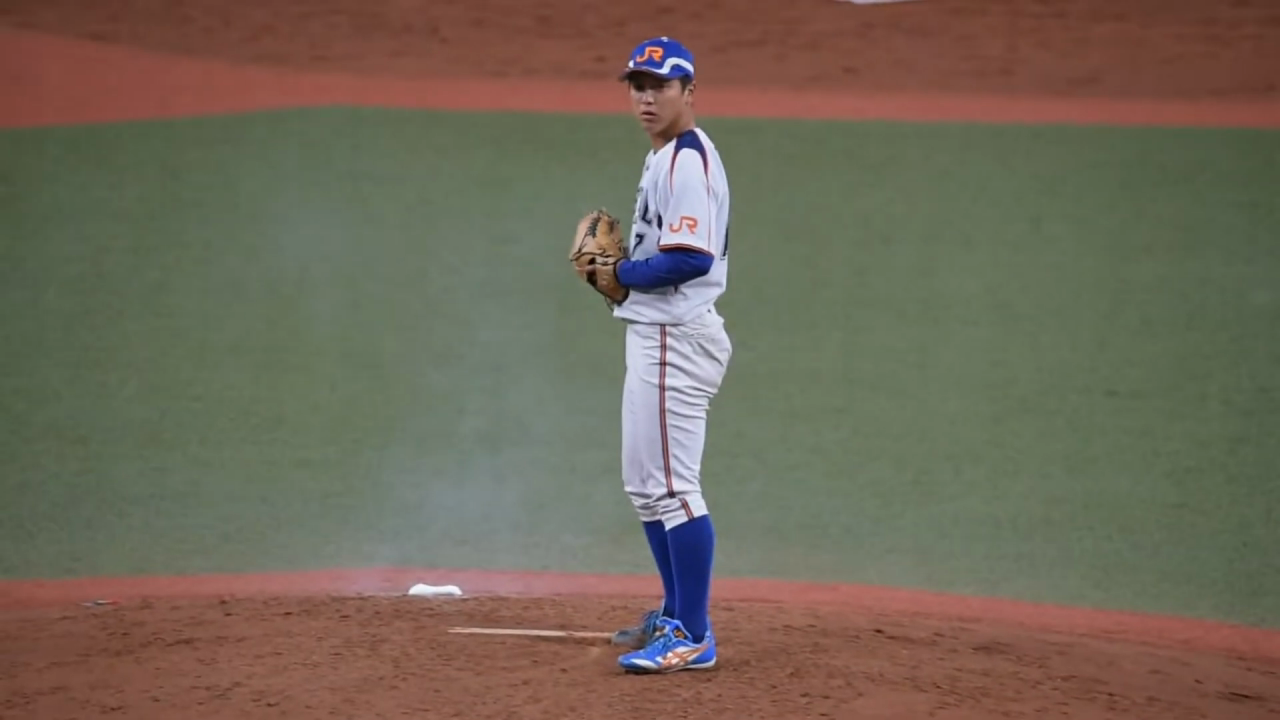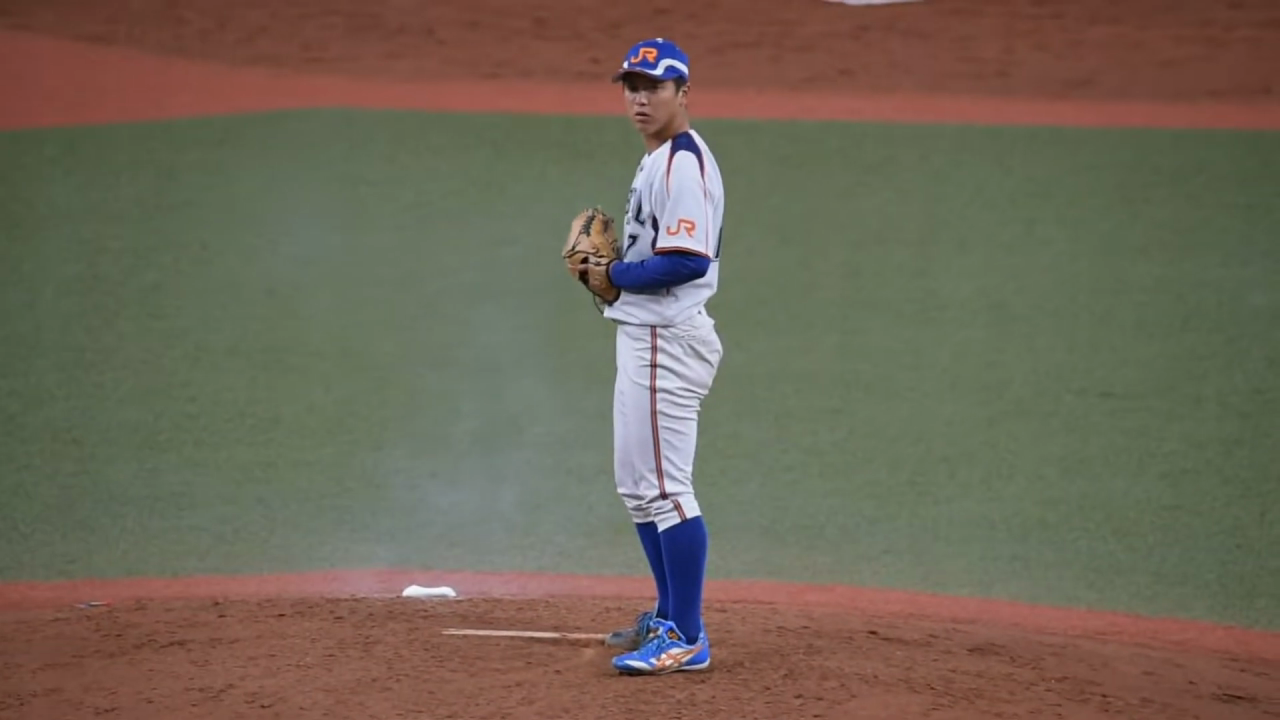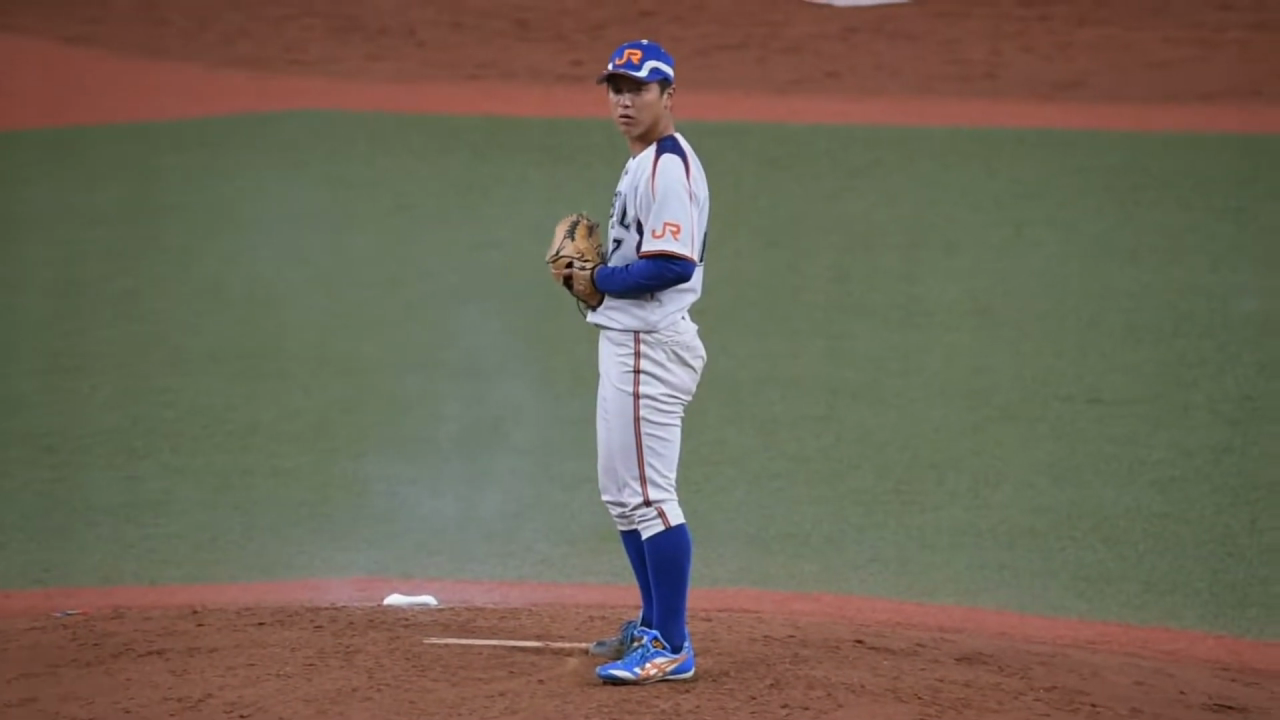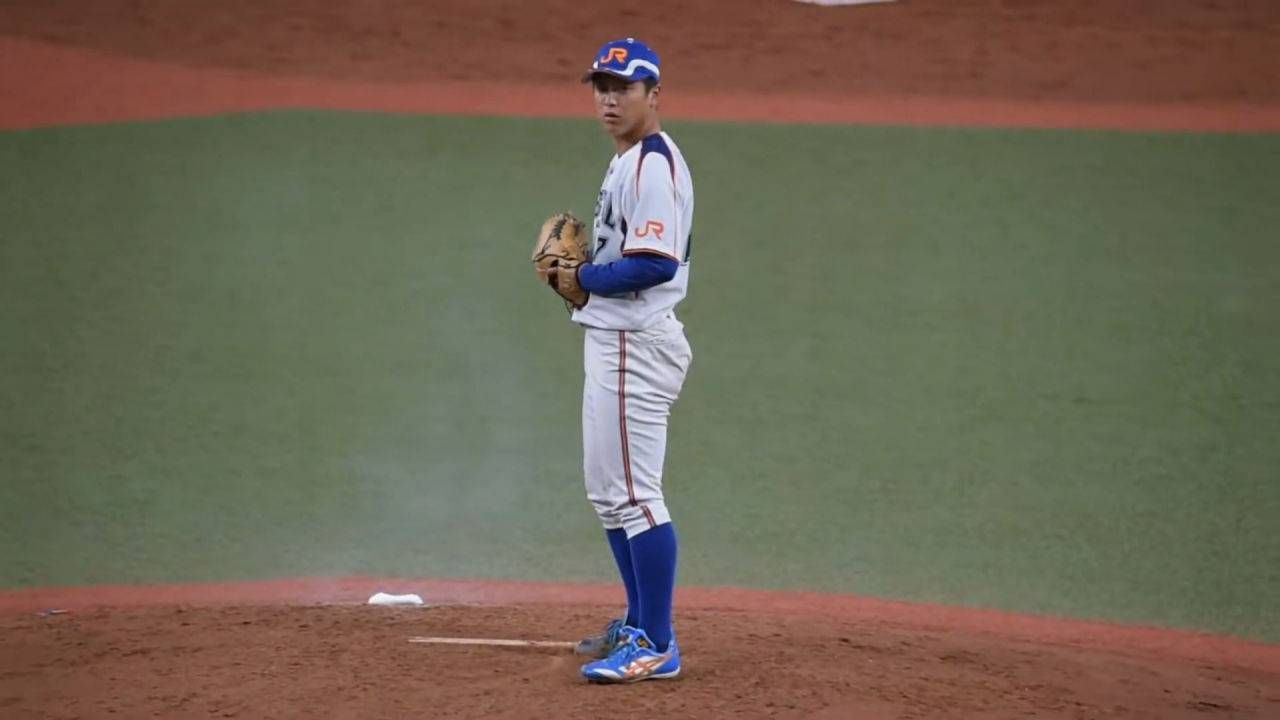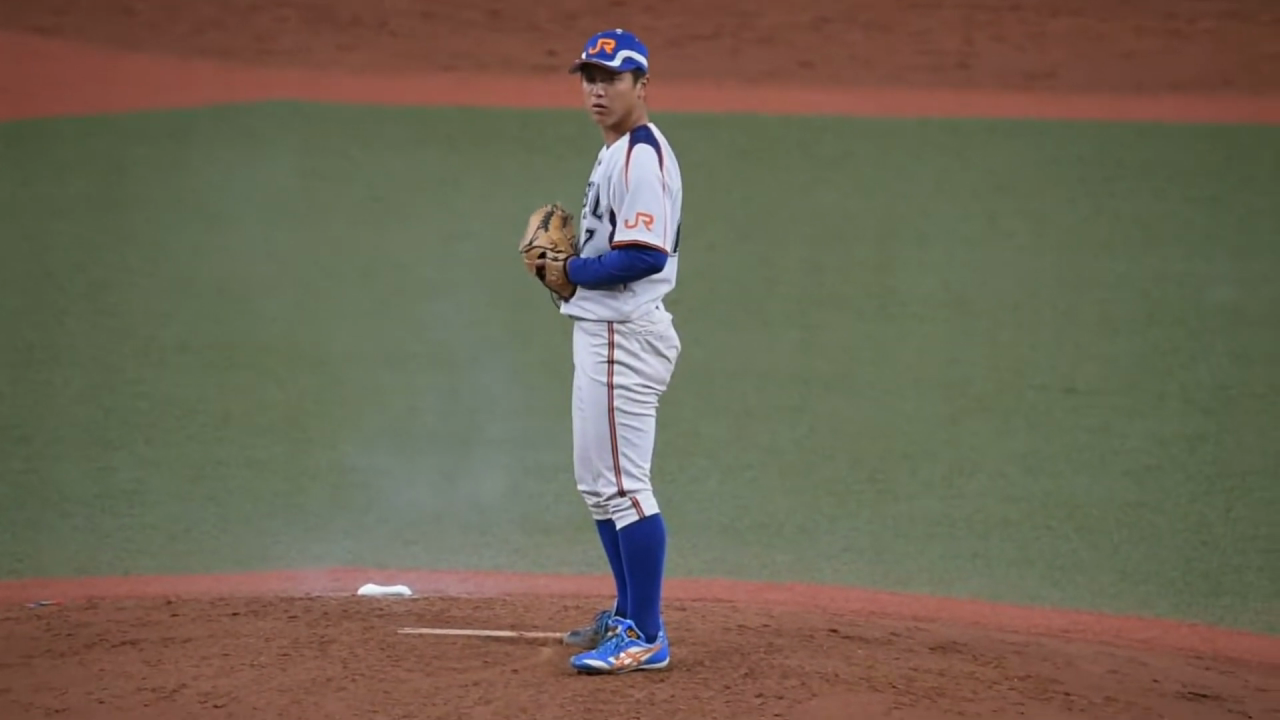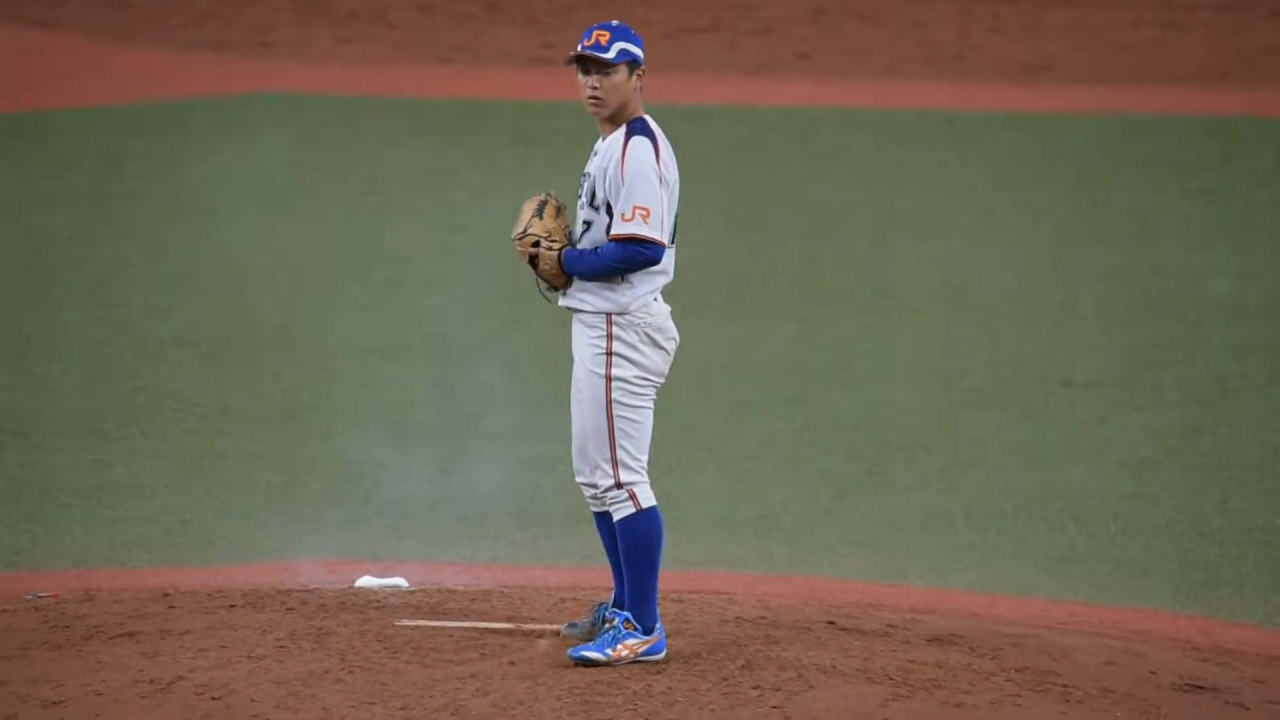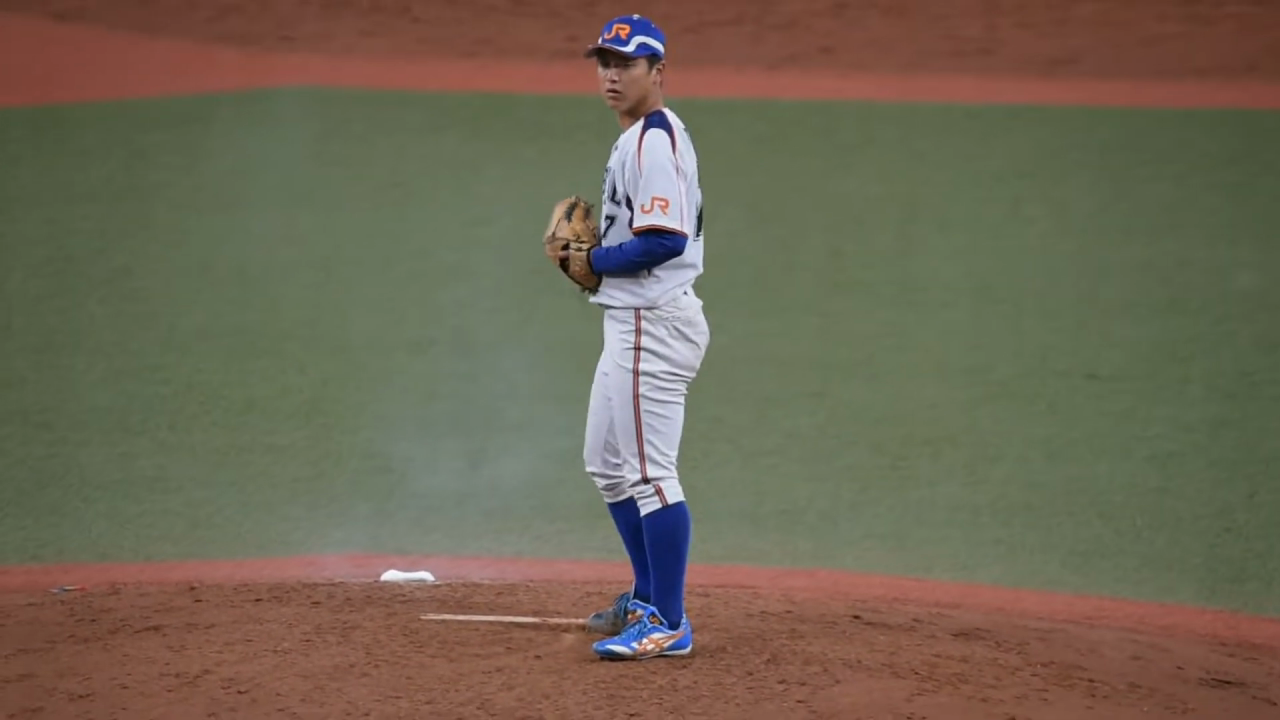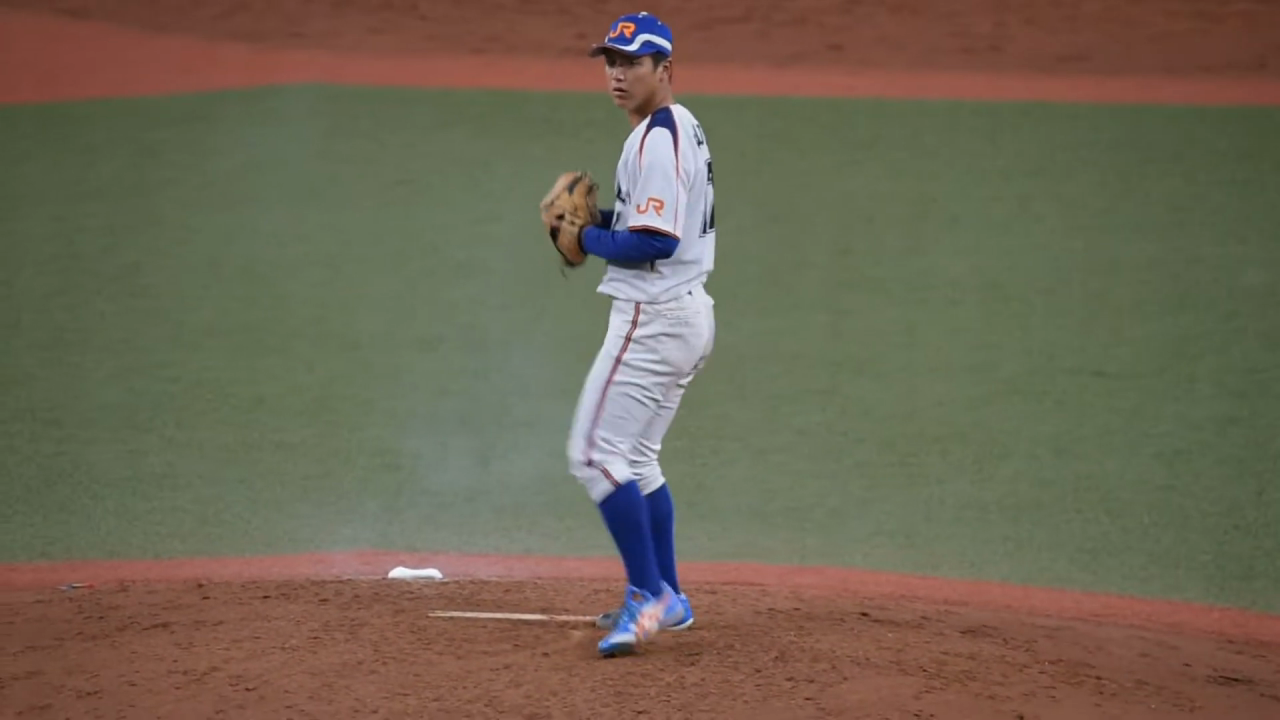
dt=0.2s
person 1, frame 1
left shoulder: (689, 158)
right shoulder: (665, 158)
left elbow: (692, 259)
left wrist: (622, 274)
right wrist: (621, 271)
left hip: (673, 341)
right hip: (655, 337)
left knee: (672, 487)
right knee: (645, 485)
left ankle: (694, 636)
right ankle: (676, 615)
person 1, frame 2
left shoulder: (683, 160)
right shoulder: (657, 160)
left elbow: (688, 261)
left wrist: (613, 274)
right wrist: (613, 270)
left hip: (666, 342)
right hip: (644, 338)
left knee: (665, 489)
right knee: (639, 487)
left ankle: (687, 637)
right ankle: (669, 616)
person 1, frame 3
left shoulder: (669, 163)
right shoulder: (642, 162)
left elbow: (672, 265)
left wrist: (599, 278)
right wrist: (599, 273)
left hip: (649, 348)
right hip: (628, 344)
left knee: (648, 495)
right knee: (623, 494)
left ankle: (672, 647)
right ankle: (654, 624)
person 1, frame 4
left shoulder: (654, 162)
right shoulder: (628, 161)
left elbow: (656, 264)
left wrist: (584, 277)
right wrist: (583, 271)
left hip: (633, 347)
right hip: (615, 342)
left knee: (634, 494)
right knee: (610, 493)
left ankle: (658, 646)
right ankle: (639, 624)
person 1, frame 5
left shoulder: (642, 154)
right shoulder: (617, 152)
left elbow: (645, 256)
left wrist: (571, 270)
right wrist: (569, 261)
left hip: (622, 339)
right hip: (605, 335)
left knee: (624, 486)
right knee: (599, 485)
left ankle: (646, 636)
right ankle: (628, 615)
person 1, frame 6
left shoulder: (638, 146)
right shoulder: (613, 144)
left elbow: (643, 249)
left wrist: (566, 261)
right wrist: (567, 253)
left hip: (622, 330)
right hip: (603, 328)
left knee: (621, 479)
right knee: (596, 476)
left ankle: (643, 628)
right ankle: (626, 606)
person 1, frame 7
left shoulder: (655, 138)
right shoulder: (642, 137)
left elbow: (664, 241)
left wrist: (593, 261)
right wrist: (597, 248)
left hip: (652, 326)
right hip: (640, 323)
left knee: (647, 472)
right knee: (608, 464)
left ankle: (669, 622)
right ankle: (647, 599)
person 1, frame 8
left shoulder: (661, 138)
right shoulder: (676, 131)
left elbow: (650, 245)
left wrist: (584, 238)
right wrist: (600, 218)
left hip: (656, 321)
right hip: (679, 316)
left knee: (600, 457)
right knee: (629, 460)
left ankle: (659, 597)
right ankle: (652, 588)
